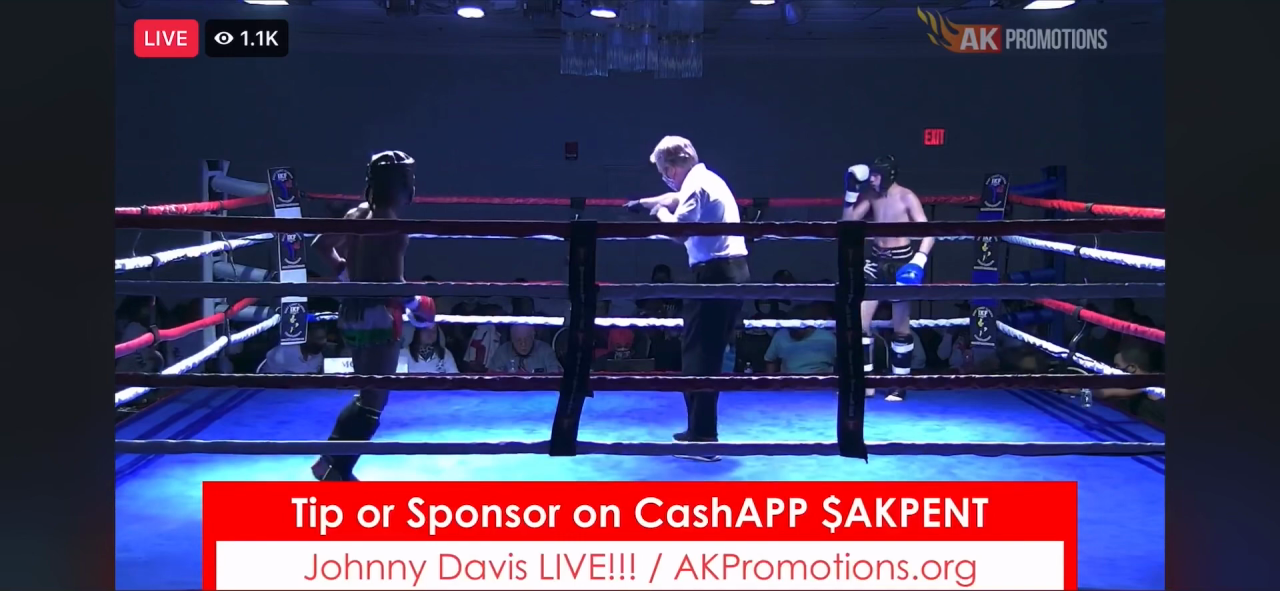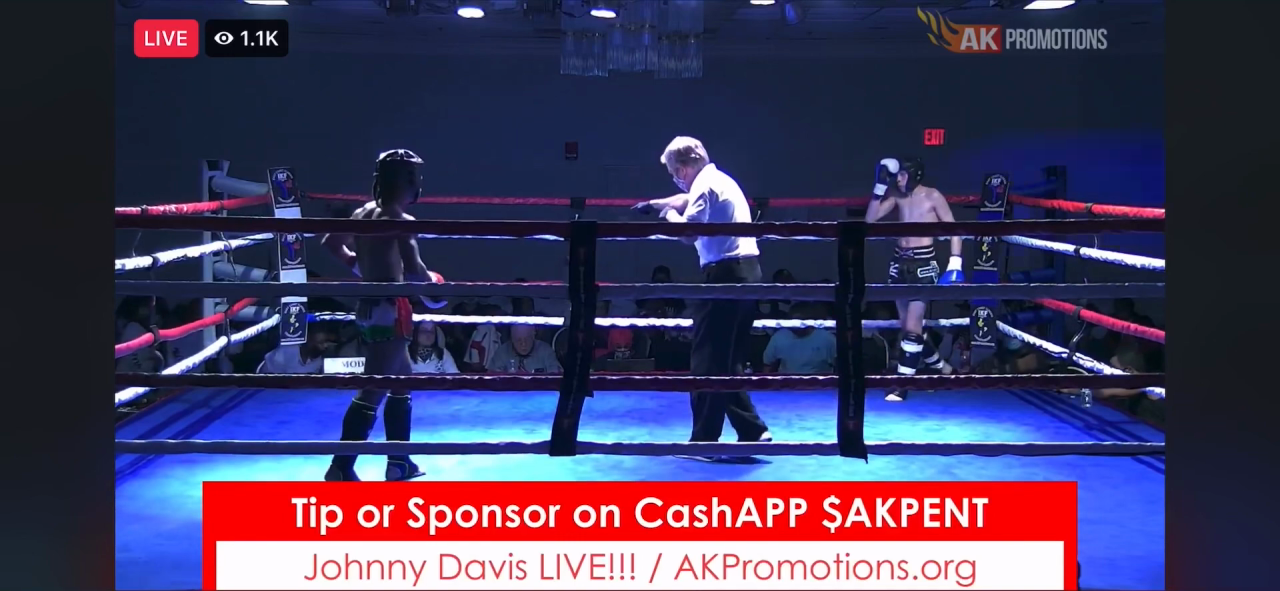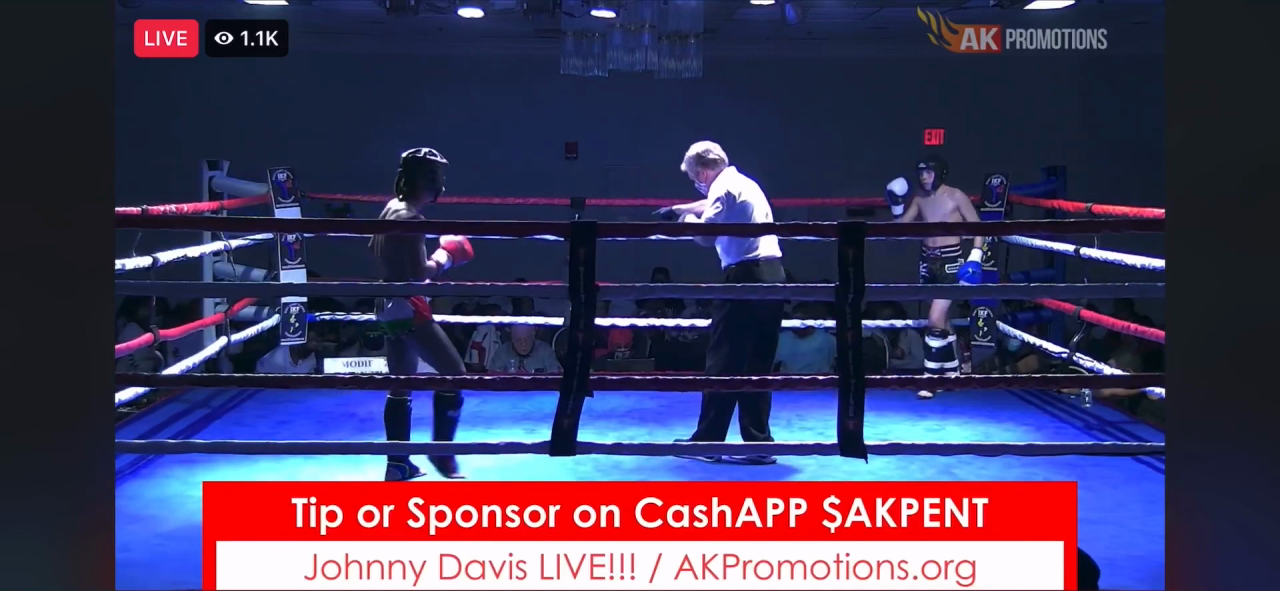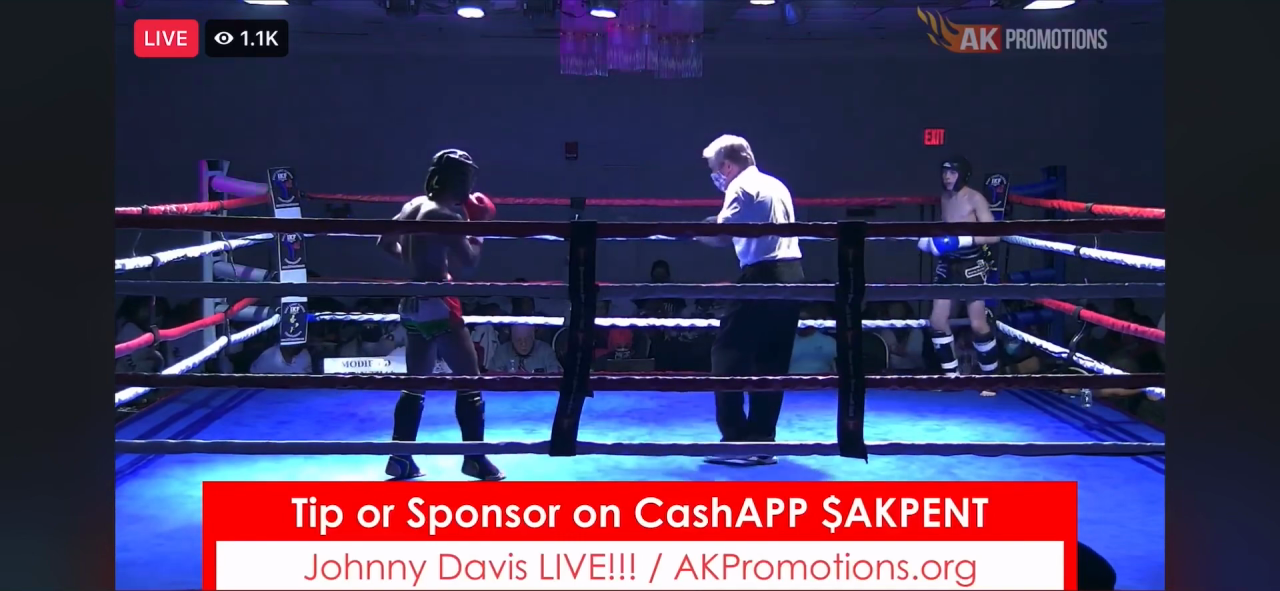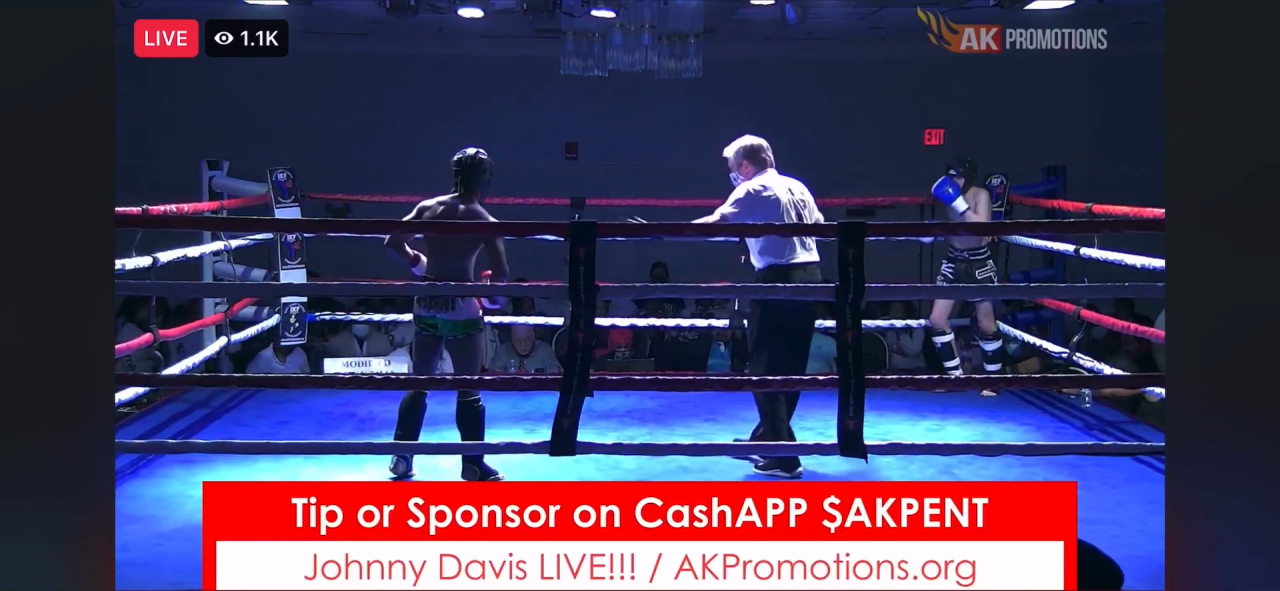
dt=0.3s
person 1, frame 1
left shoulder: (357, 214)
left elbow: (322, 244)
right elbow: (393, 282)
right wrist: (415, 304)
left hip: (351, 311)
right hip: (379, 315)
left knee: (366, 393)
right knee: (374, 399)
left ankle: (328, 459)
right ankle: (340, 467)
person 1, frame 2
left shoulder: (365, 212)
right shoulder: (401, 221)
left elbow: (330, 242)
right elbow: (413, 272)
left hip: (368, 307)
right hip: (388, 311)
left knee: (401, 386)
right knee: (371, 395)
person 1, frame 3
left shoulder: (395, 208)
right shoulder: (410, 217)
left elbow: (377, 251)
right elbow: (419, 273)
right wrist: (445, 257)
left hip: (390, 305)
right hip: (407, 308)
left knee: (401, 388)
right knee: (454, 373)
person 1, frame 4
left shoulder: (414, 206)
right shoulder: (446, 215)
left elbow: (386, 243)
right elbow: (468, 262)
left hip: (411, 306)
right hip: (437, 307)
left knee: (416, 385)
person 1, frame 5
left shoulder: (428, 208)
right shoulder: (485, 221)
left elbow: (393, 242)
right elbow: (501, 271)
right wrist: (495, 297)
left hip: (426, 305)
right hip: (461, 308)
left knee: (420, 383)
right knee: (468, 390)
left ankle: (401, 454)
right ankle: (473, 463)
person 2, frame 1
left shoulder: (696, 185)
right shoulder: (709, 180)
right elbow: (677, 199)
left wrist: (660, 211)
right wrist: (644, 202)
left hip: (715, 274)
right hip: (734, 271)
left knee: (699, 358)
right knee: (710, 356)
left ankle: (702, 440)
right ankle: (701, 430)
person 2, frame 2
left shoulder: (705, 186)
right shoulder: (720, 180)
left elbow: (687, 232)
right elbow: (688, 200)
left wrist: (668, 214)
right wrist: (654, 203)
left hip: (725, 274)
right hip: (747, 272)
left knee: (708, 360)
right knee: (726, 361)
left ankle: (705, 441)
right ankle: (753, 430)
person 2, frame 3
left shoulder: (723, 187)
right shoulder: (745, 184)
left elbow: (706, 235)
left wrist: (688, 219)
right wrist: (677, 208)
left hip: (746, 277)
right hip: (771, 275)
left knee: (723, 361)
right knee: (757, 365)
left ankle: (706, 440)
right ankle: (758, 442)
person 2, frame 4
left shoulder: (741, 187)
right shoulder: (773, 184)
left elbow: (720, 236)
right wrist: (724, 218)
left hip: (762, 277)
right hip: (791, 275)
left knee: (729, 358)
right knee: (771, 365)
left ankle: (736, 440)
right ankle: (761, 442)
person 2, frame 5
left shoulder: (753, 191)
right shoulder: (798, 187)
left elbow: (712, 224)
right elbow: (820, 227)
left hip: (778, 282)
right hip: (809, 278)
left knee: (766, 370)
right knee: (789, 369)
left ankle: (781, 455)
right ankle: (767, 439)
person 3, frame 1
left shoulder: (907, 197)
right shoulder: (872, 196)
left elbow: (927, 232)
right elbow: (847, 222)
left wrist: (919, 261)
right wrist: (851, 192)
left hip: (900, 262)
right hip: (876, 261)
left knee: (900, 327)
right knee: (861, 322)
left ankle: (899, 385)
person 3, frame 2
left shoulder: (933, 196)
right shoulder: (897, 195)
right elbow: (870, 219)
left wrist: (955, 263)
right wrist: (880, 186)
left hip: (923, 262)
right hip: (900, 261)
left knee: (912, 327)
right knee: (908, 325)
left ankle: (902, 384)
right ankle: (940, 368)
person 3, frame 3
left shoulder: (956, 196)
right shoulder: (918, 197)
right elbow: (901, 225)
left wrist: (975, 256)
right wrist: (896, 206)
left hip: (952, 261)
right hip: (928, 261)
left knee: (936, 320)
right knee: (937, 322)
left ankle: (931, 379)
right ankle: (951, 375)
person 3, frame 4
left shoulder: (975, 199)
right shoulder: (945, 198)
left elbow: (994, 235)
left wrist: (963, 240)
right wrist: (931, 241)
left hip: (971, 264)
right hip: (948, 262)
left knee: (978, 326)
right knee: (937, 323)
left ankle: (991, 378)
right ankle: (950, 376)
person 3, frame 5
left shoulder: (980, 195)
right shoulder: (951, 194)
left elbow: (982, 226)
left wrist: (959, 204)
left hip: (979, 264)
right hip: (953, 262)
left knee: (986, 325)
right knee: (937, 321)
right ankle: (954, 374)
